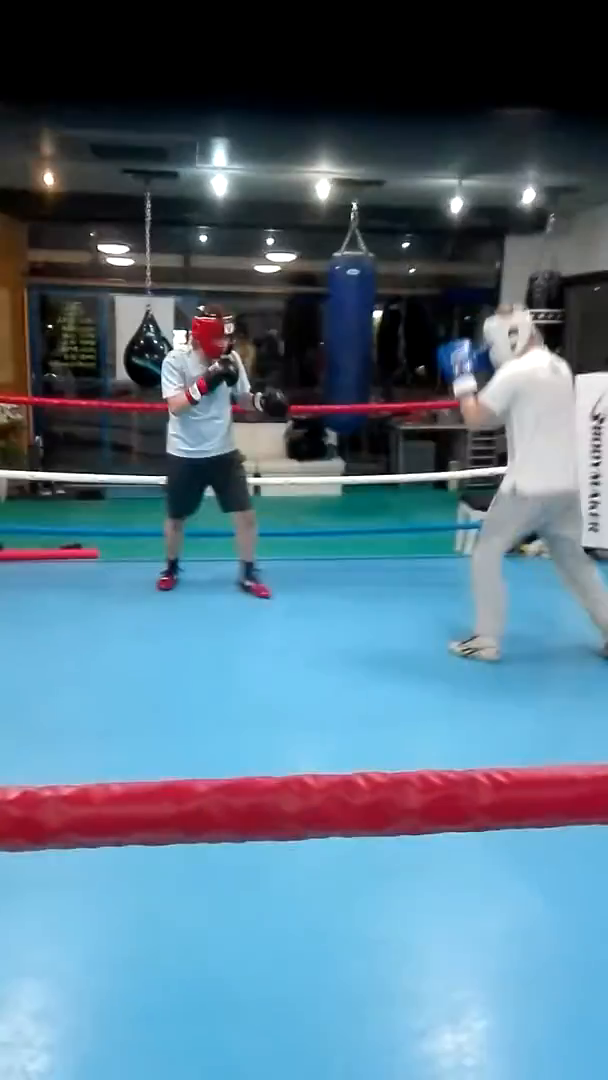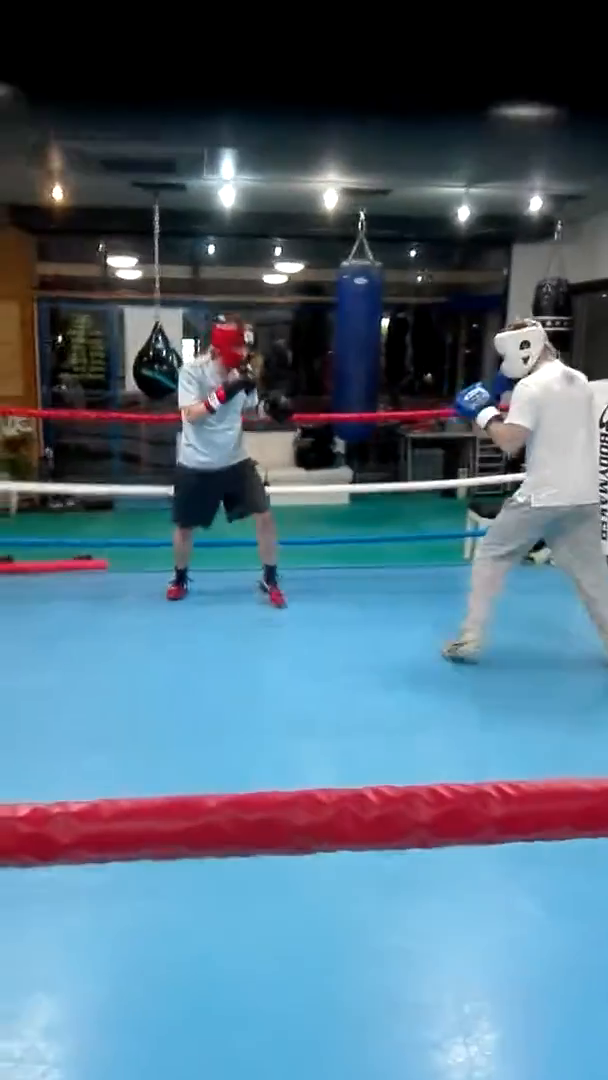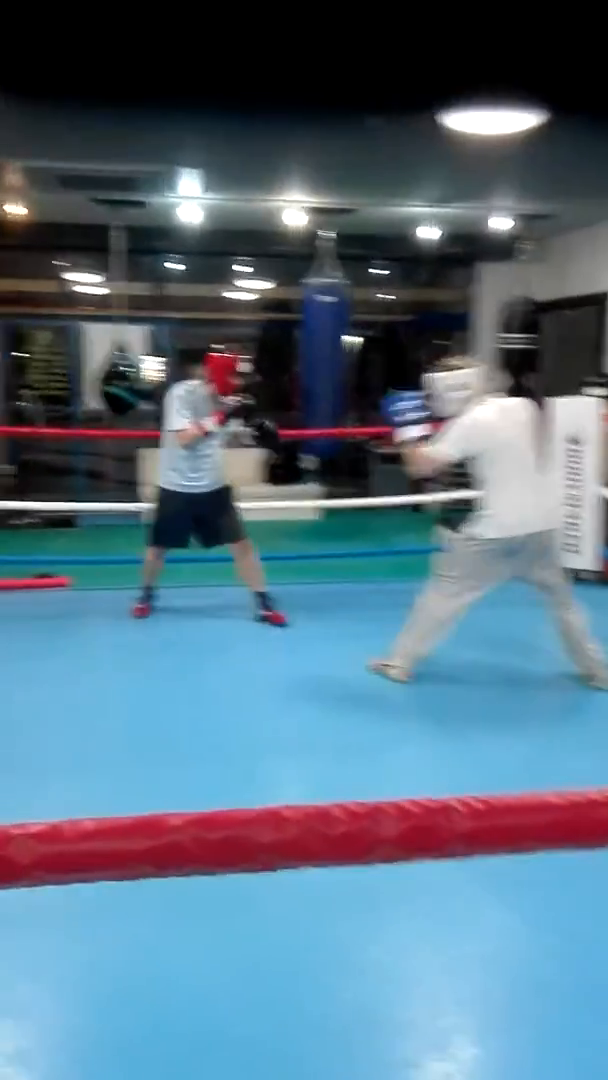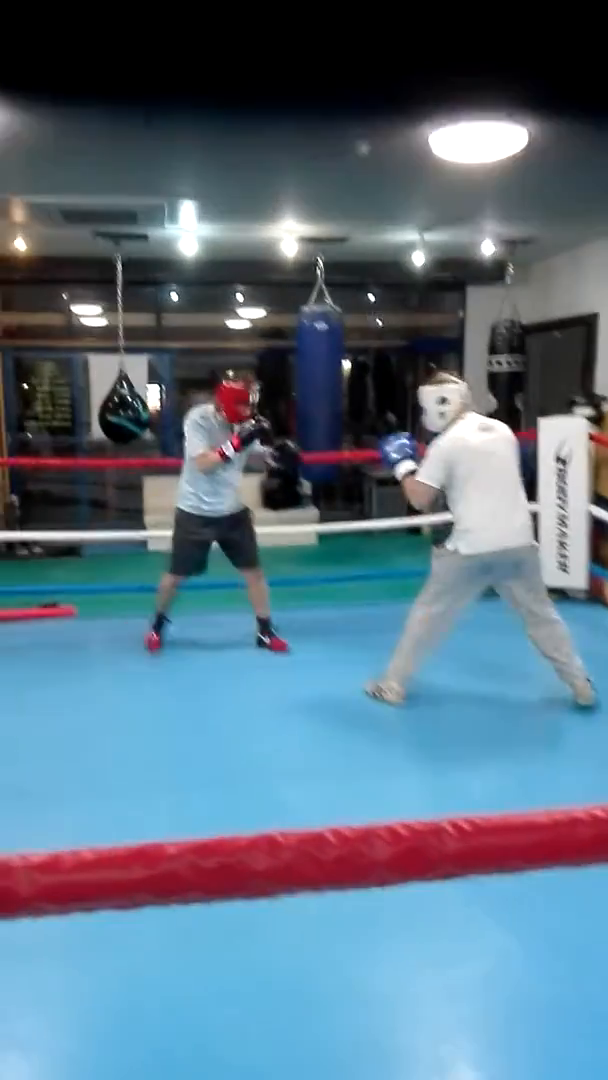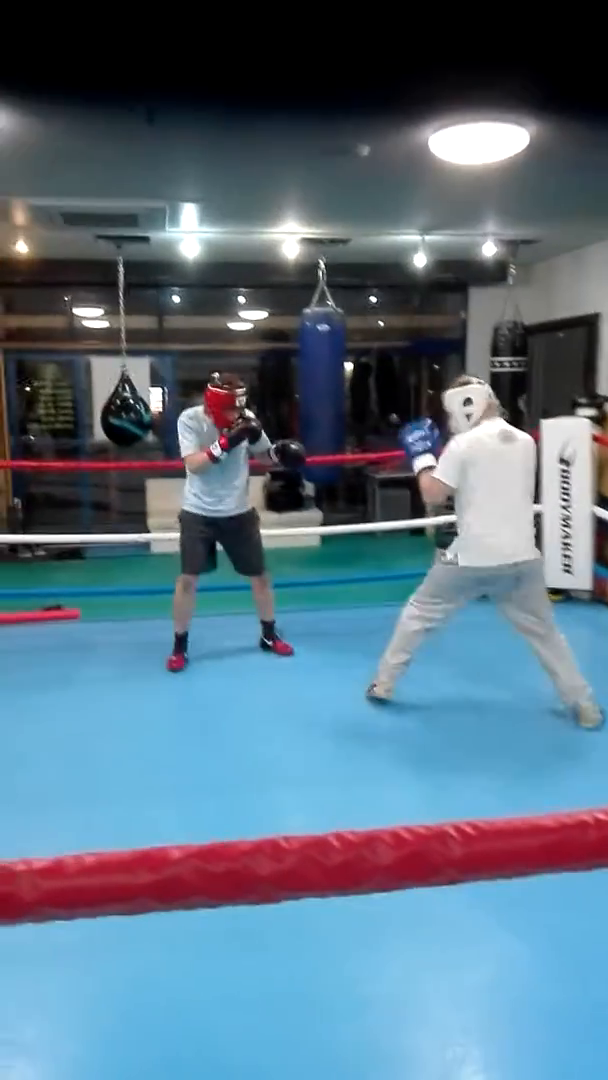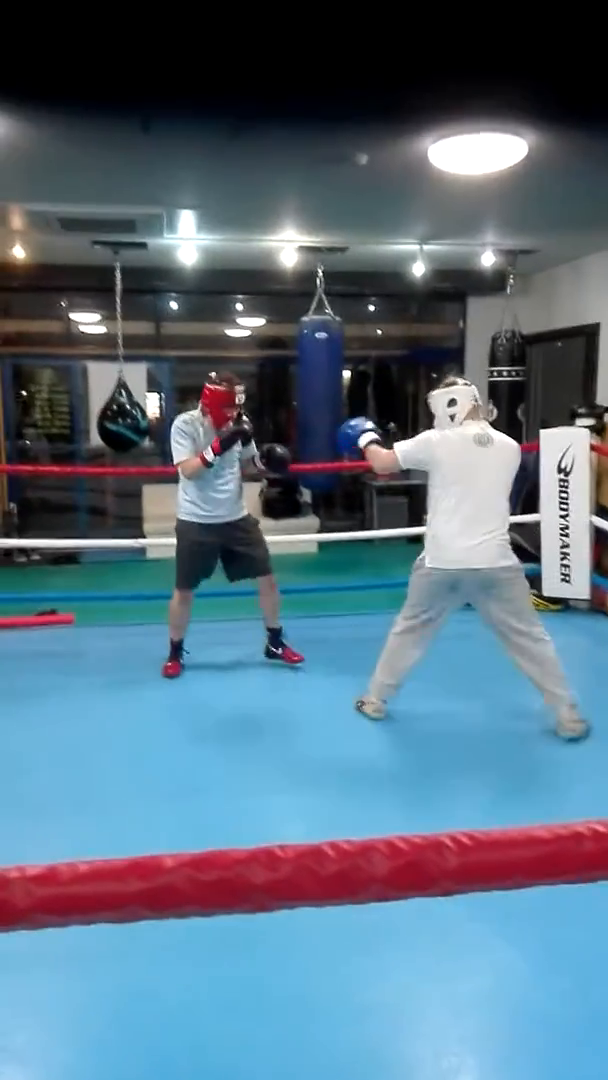
dt=0.2s
person 1, frame 1
left shoulder: (514, 372)
right shoulder: (560, 369)
left elbow: (476, 418)
left wrist: (462, 379)
left hip: (527, 486)
right hip: (565, 486)
left knee: (487, 554)
right knee: (573, 563)
left ankle: (485, 640)
person 1, frame 2
left shoulder: (530, 387)
right shoulder: (579, 381)
left elbow: (510, 442)
left wrist: (483, 412)
right wrist: (508, 392)
left hip: (542, 498)
left knee: (490, 558)
left ankle: (470, 638)
person 1, frame 3
left shoulder: (468, 424)
right shoulder: (522, 408)
left elbow: (422, 468)
left hip: (496, 531)
right hip: (540, 527)
left knee: (446, 590)
right knee: (560, 597)
left ankle: (400, 662)
person 1, frame 4
left shoulder: (446, 444)
right shoulder: (503, 431)
left elbow: (420, 500)
left wrist: (401, 463)
left hip: (473, 548)
right hip: (519, 543)
left knee: (429, 613)
right knee: (541, 615)
left ankle: (393, 685)
right ankle: (580, 684)
person 1, frame 5
left shoulder: (463, 444)
right shoulder: (525, 441)
left elbow: (433, 496)
left wrist: (421, 456)
left hip: (471, 559)
right hip: (521, 558)
left knee: (420, 613)
right knee: (543, 630)
left ankle: (384, 682)
right ankle: (584, 704)
person 1, frame 6
left shoulder: (436, 441)
right shoulder: (509, 448)
left elbow: (382, 464)
left wrist: (365, 435)
left hip: (443, 563)
right hip: (496, 564)
left knee: (409, 631)
right knee: (528, 637)
left ankle: (374, 699)
right ankle: (566, 713)
person 2, frame 1
left shoulder: (231, 359)
right shoulder: (175, 360)
left elbow: (243, 399)
right elbow: (175, 406)
left wrist: (262, 401)
right wrist: (206, 382)
left hip: (223, 452)
right hip: (184, 455)
left knee: (245, 514)
right knee: (176, 518)
left ankle: (248, 574)
right ankle: (171, 568)
person 2, frame 2
left shoulder: (242, 370)
right shoulder: (192, 370)
left elbow: (249, 409)
right elbow: (192, 415)
left wrist: (269, 408)
right wrist: (224, 391)
left hip: (235, 461)
right hip: (196, 465)
left knee: (264, 517)
right knee: (185, 527)
left ankle: (270, 580)
right ankle: (180, 578)
person 2, frame 3
left shoulder: (222, 399)
right shoulder: (183, 392)
right elbow: (185, 438)
right wrist: (220, 417)
left hip: (213, 487)
right hip: (177, 487)
left knee: (242, 544)
right knee: (158, 548)
left ankle: (264, 605)
right ankle: (146, 595)
person 2, frame 4
left shoulder: (245, 422)
right shoulder: (199, 418)
left elbow: (251, 458)
right elbow: (204, 464)
right wrist: (239, 441)
left hip: (232, 510)
right hip: (195, 511)
left knee: (254, 570)
right knee: (177, 575)
left ankle: (266, 631)
right ankle: (158, 623)
person 2, frame 5
left shoulder: (246, 419)
right shoulder: (190, 419)
left elbow: (261, 455)
right elbow: (194, 465)
left wrist: (280, 452)
right wrist: (226, 441)
left hip: (238, 512)
right hip: (199, 513)
left knee: (259, 577)
right knee: (187, 579)
left ankle: (269, 635)
right ankle: (179, 645)
person 2, frame 6
left shoulder: (241, 423)
right shoulder: (185, 424)
right elbow: (188, 470)
left wrist: (266, 458)
right wrist: (219, 444)
left hip: (235, 517)
right hip: (195, 521)
left knee: (267, 579)
right knee: (184, 589)
left ankle: (275, 642)
right ankle: (175, 652)
